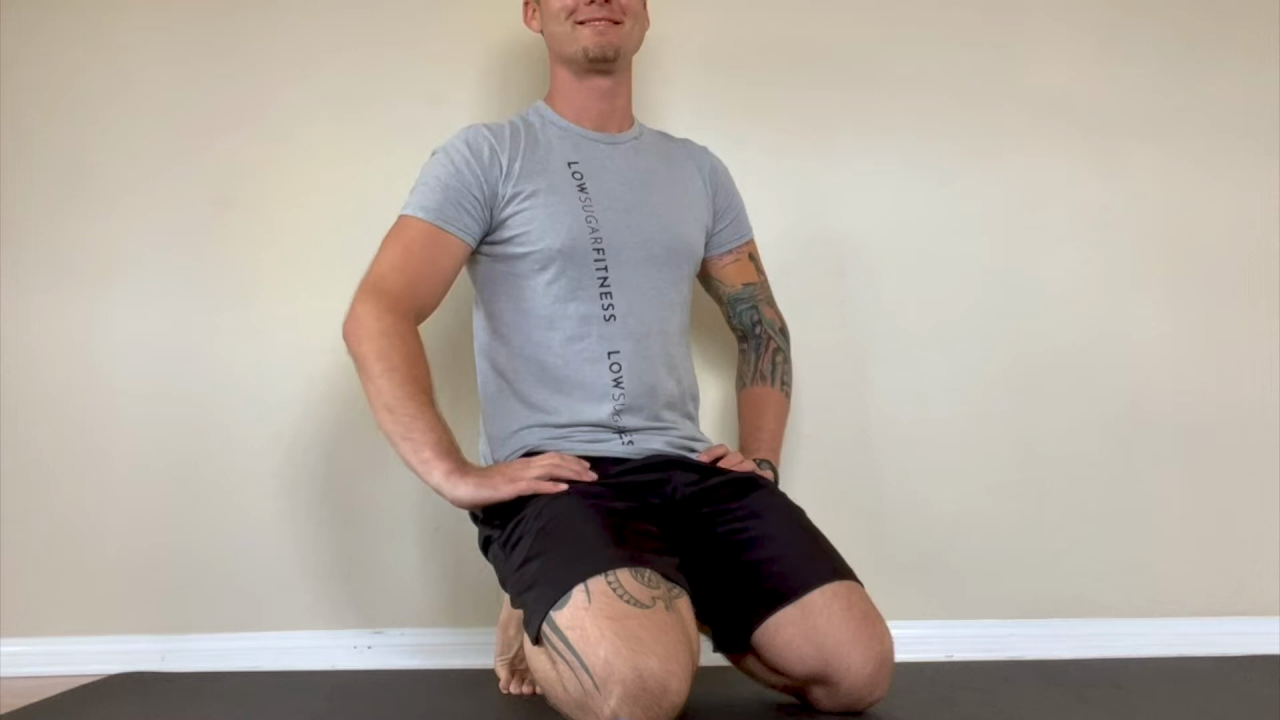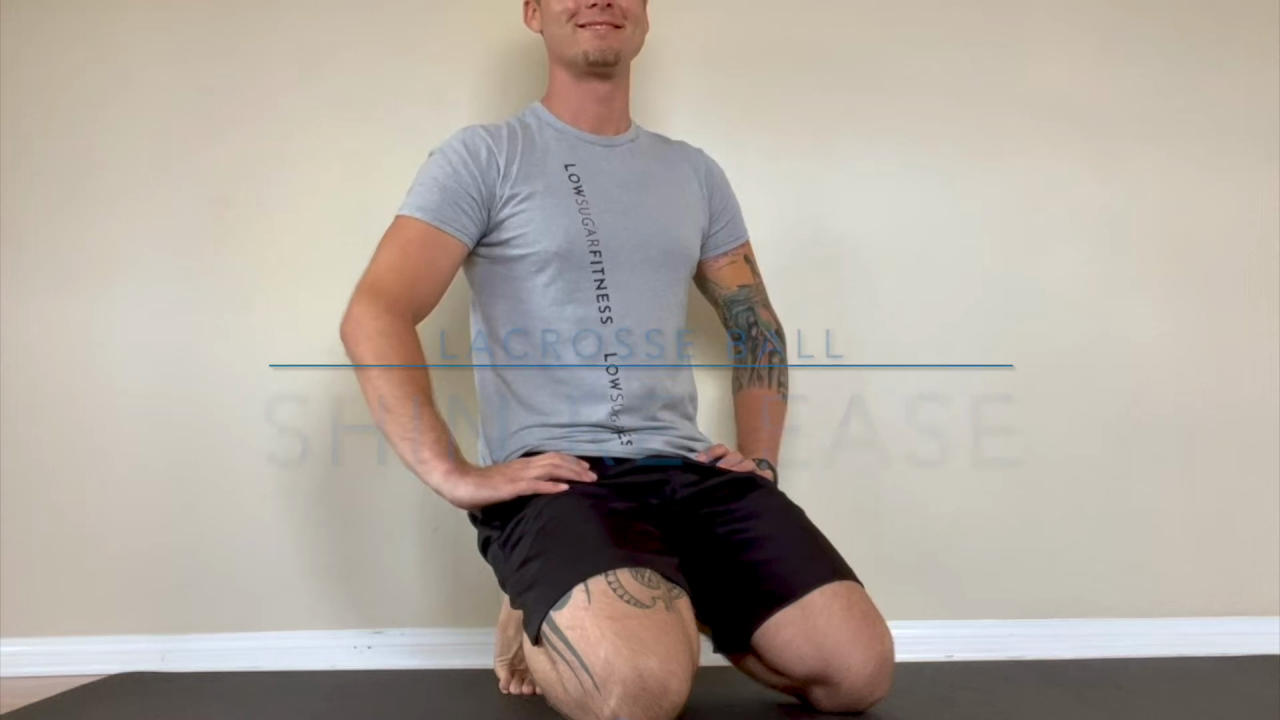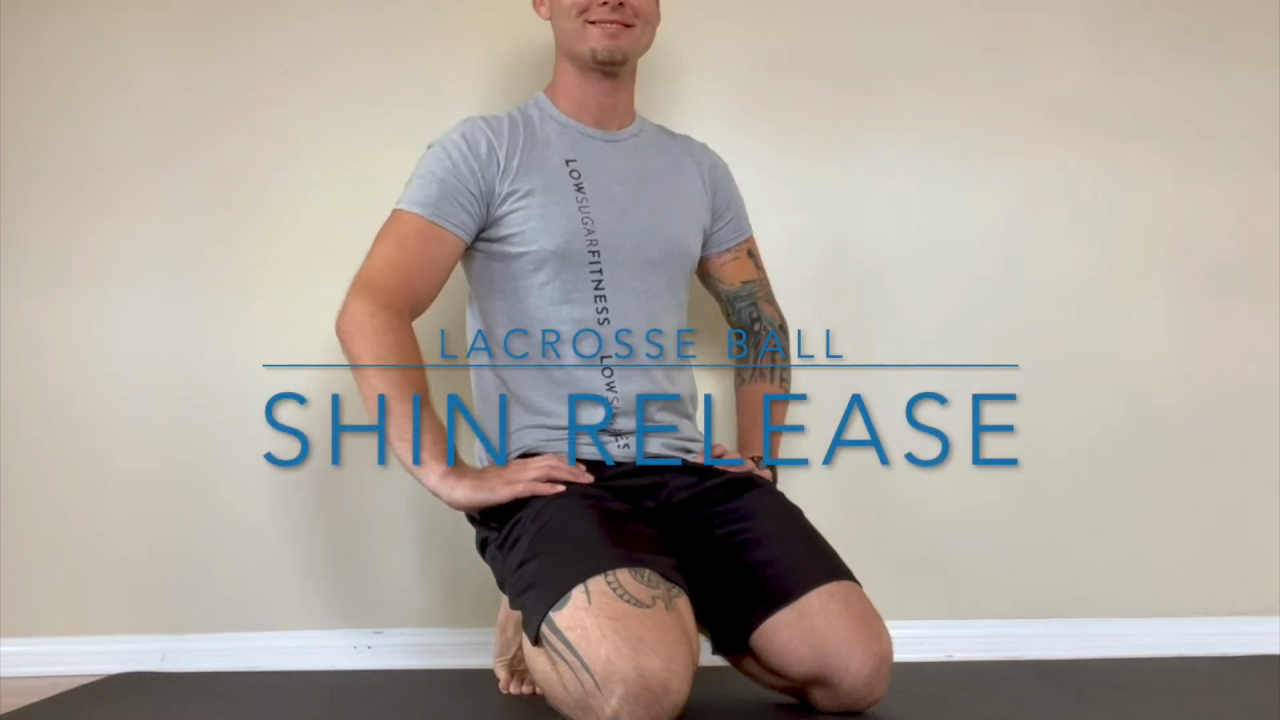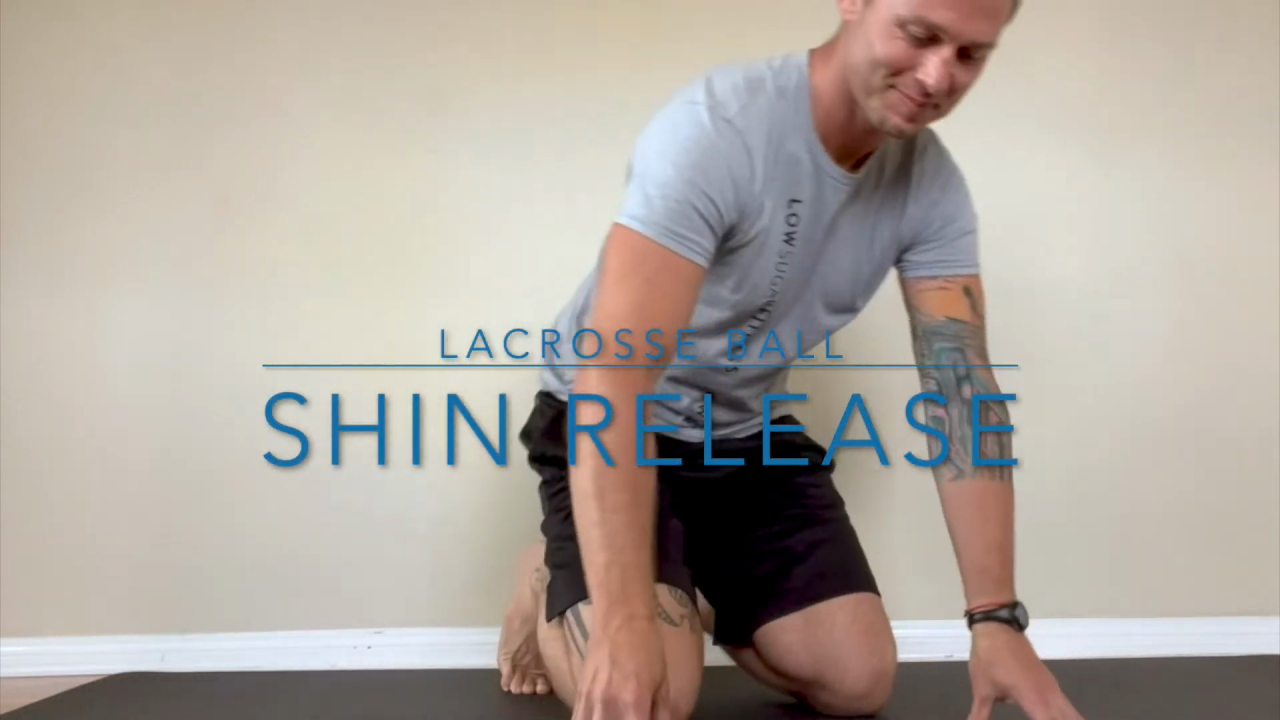
dt=1s
person 1, frame 1
left shoulder: (698, 170)
right shoulder: (486, 155)
left elbow: (761, 326)
right elbow: (377, 317)
left wrist: (761, 459)
right wrist: (456, 475)
left hip: (689, 468)
right hip: (555, 475)
left ankle: (669, 603)
right ankle: (545, 620)
person 1, frame 2
left shoulder: (694, 172)
right shoulder: (484, 156)
left elbow: (757, 328)
right elbow: (374, 318)
left wrist: (760, 459)
right wrist: (455, 475)
left hip: (689, 469)
right hip: (553, 475)
left ankle: (669, 603)
right ankle: (543, 620)
person 1, frame 3
left shoulder: (698, 167)
right shoulder: (484, 149)
left elbow: (761, 322)
right elbow: (370, 313)
left wrist: (758, 455)
right wrist: (448, 473)
left hip: (691, 470)
right hip: (551, 476)
left ankle: (671, 603)
right ankle: (542, 621)
person 1, frame 4
left shoulder: (934, 187)
right shoulder: (712, 131)
left elbow: (961, 389)
right elbow: (616, 371)
left wrist: (997, 620)
right wrist: (623, 617)
left hip: (754, 440)
right hip: (614, 432)
left ankle: (685, 596)
right ankle: (551, 591)
